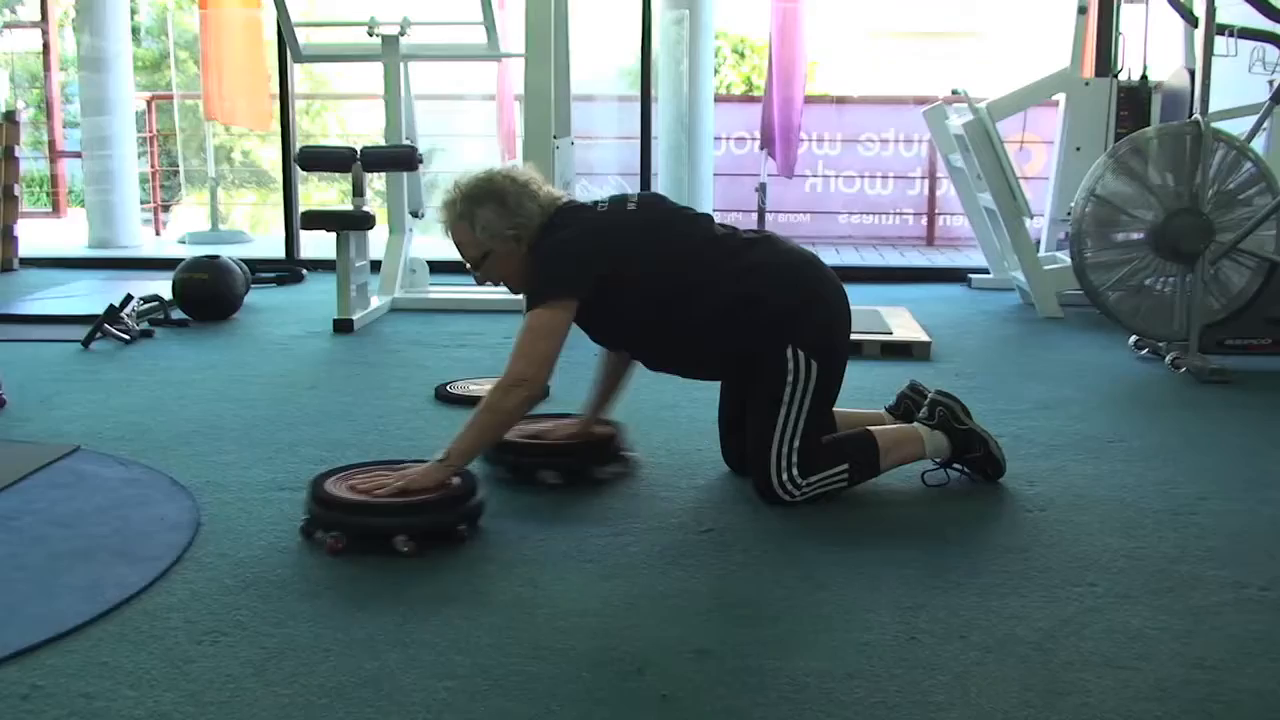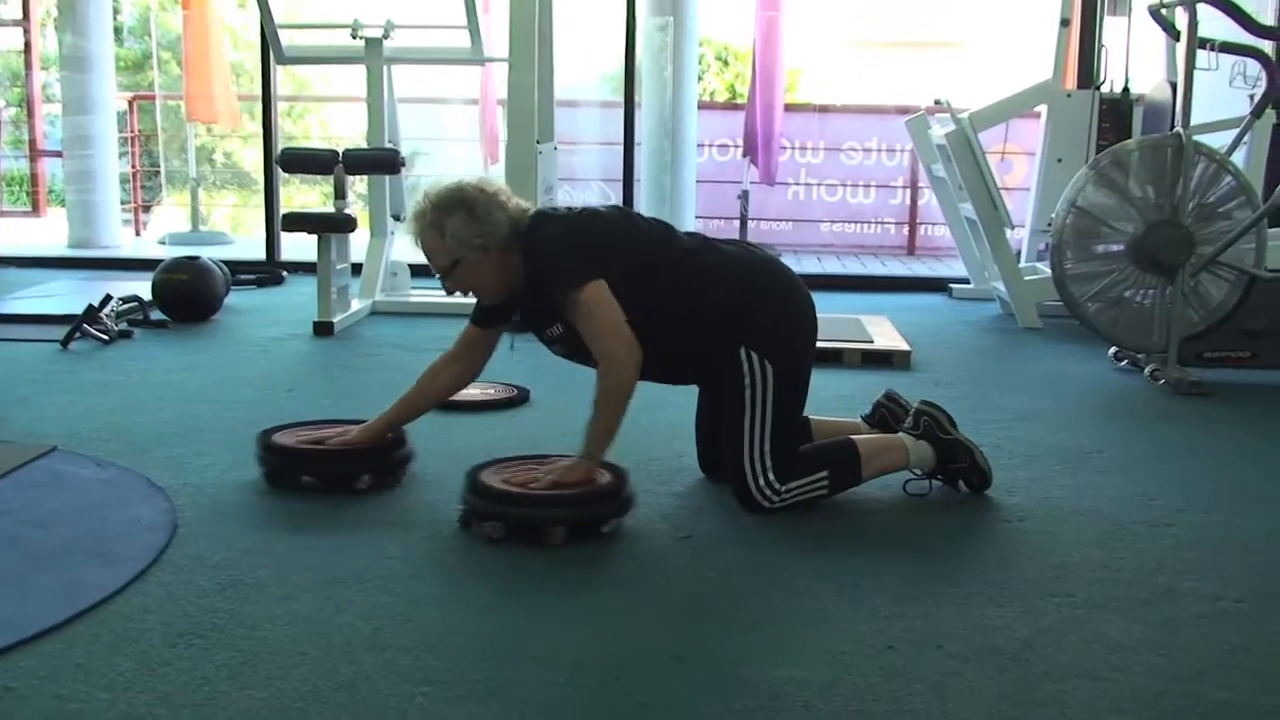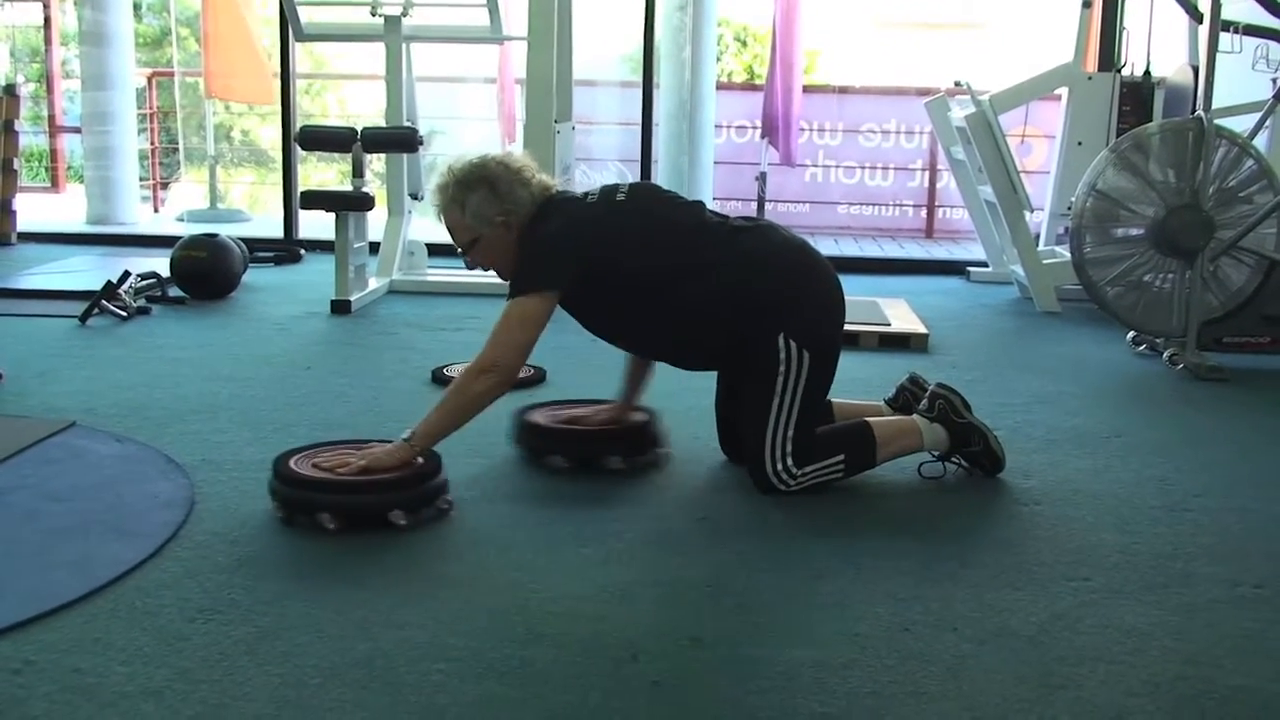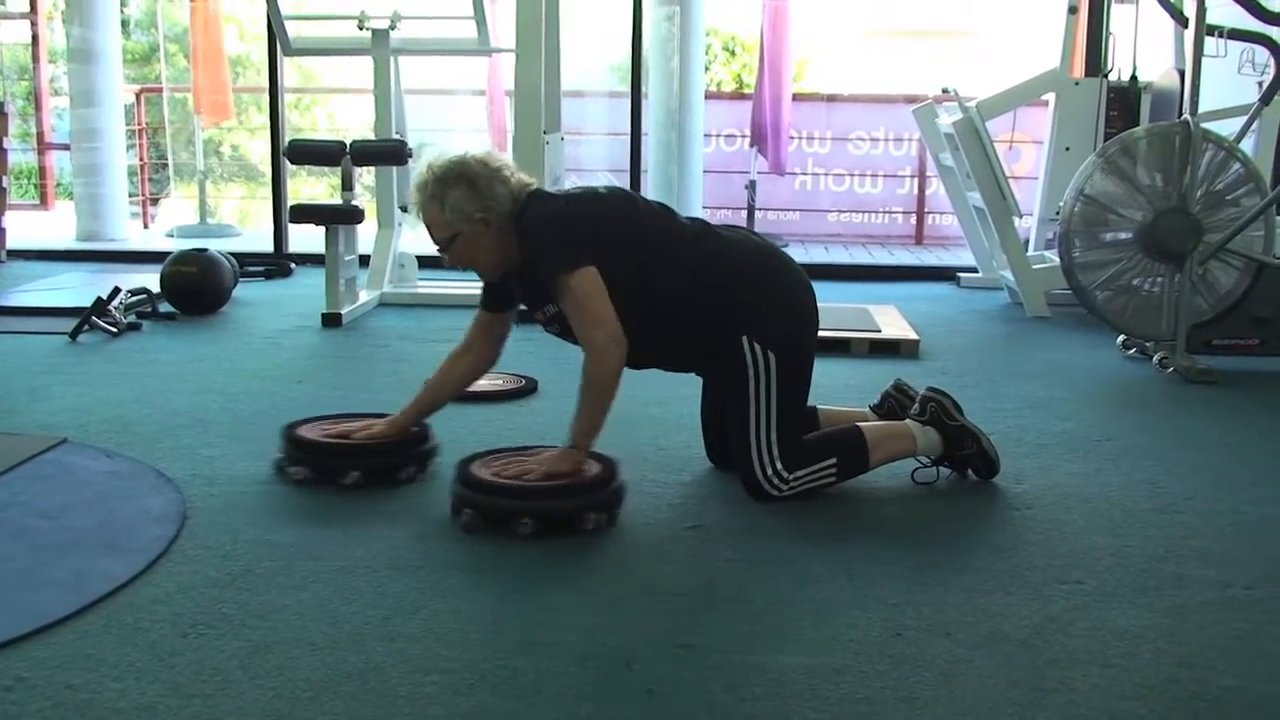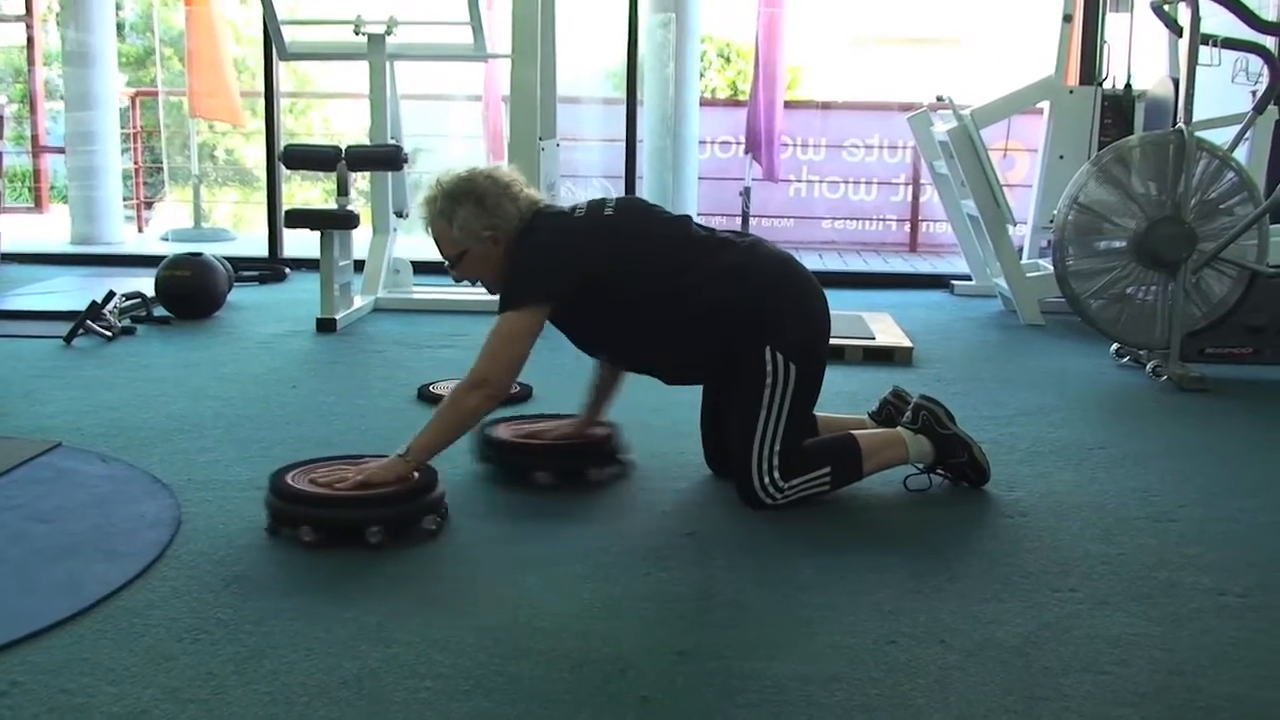
dt=1s
person 1, frame 1
left shoulder: (564, 251)
right shoulder: (576, 236)
left elbow: (522, 383)
right elbow: (629, 329)
left wrist: (442, 468)
right wrist: (593, 414)
left hip: (800, 317)
right hip: (770, 315)
left knee: (781, 478)
right knee: (743, 454)
left ankle: (939, 437)
right ankle: (909, 411)
person 1, frame 2
left shoulder: (555, 251)
right shoulder: (510, 274)
left elbow: (621, 361)
right elbow: (458, 362)
left wrist: (588, 460)
right wrist: (377, 428)
left hip: (764, 318)
right hip: (739, 318)
left knee: (762, 482)
right knee: (721, 459)
left ankle: (922, 447)
right ankle: (890, 420)
person 1, frame 3
left shoulder: (554, 244)
right shoulder: (575, 227)
left elbow: (494, 369)
right elbow: (649, 297)
left wrist: (407, 447)
right wrist: (623, 402)
left hip: (793, 303)
right hip: (769, 298)
left knee: (777, 466)
right knee: (741, 442)
left ankle: (934, 430)
right ankle: (907, 404)
person 1, frame 4
left shoulder: (552, 232)
right shoulder: (512, 254)
left elbow: (608, 350)
right elbow: (478, 348)
left wrist: (573, 452)
right wrist: (404, 420)
left hip: (765, 308)
right hip: (740, 306)
left knee: (770, 473)
right knee: (730, 450)
left ankle: (928, 436)
right ankle: (899, 408)
person 1, frame 5
left shoulder: (539, 258)
right shoulder: (557, 241)
left elbow: (486, 386)
right elbow: (624, 321)
left wrist: (402, 463)
right wrist: (587, 416)
left hip: (779, 318)
right hip: (754, 313)
left knee: (765, 481)
right knee: (726, 457)
left ankle: (920, 442)
right ankle: (890, 418)
